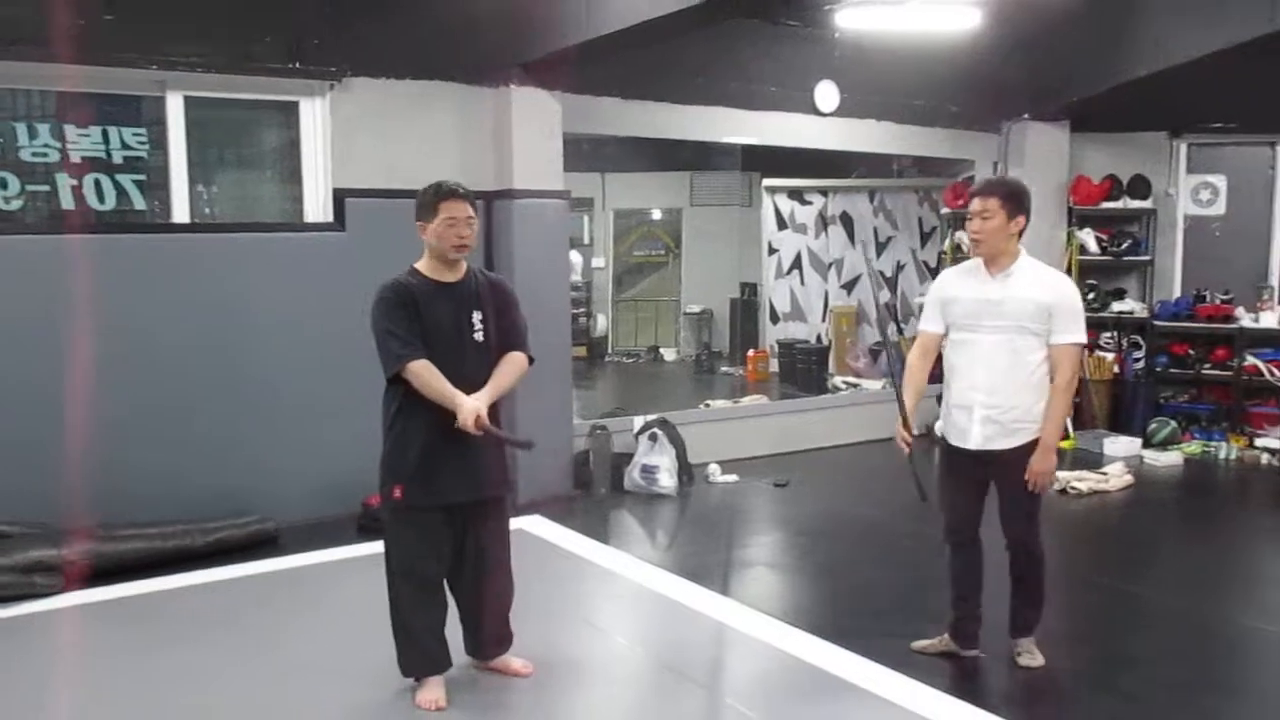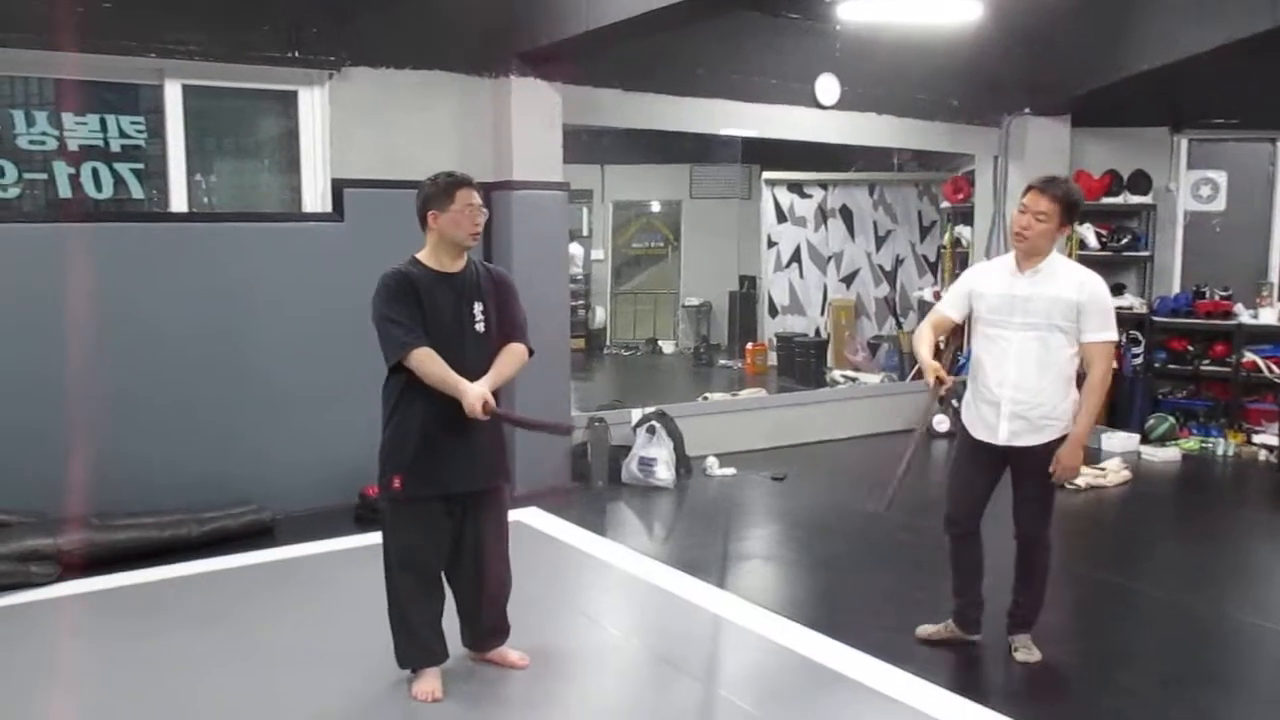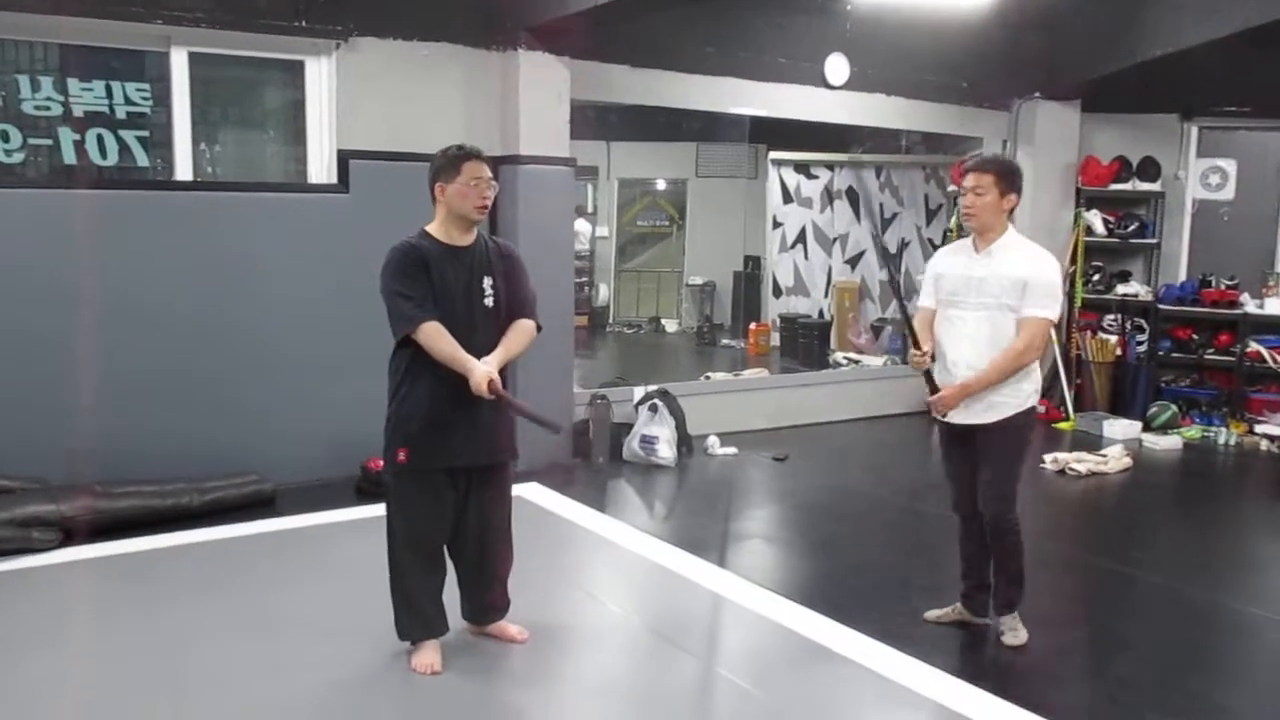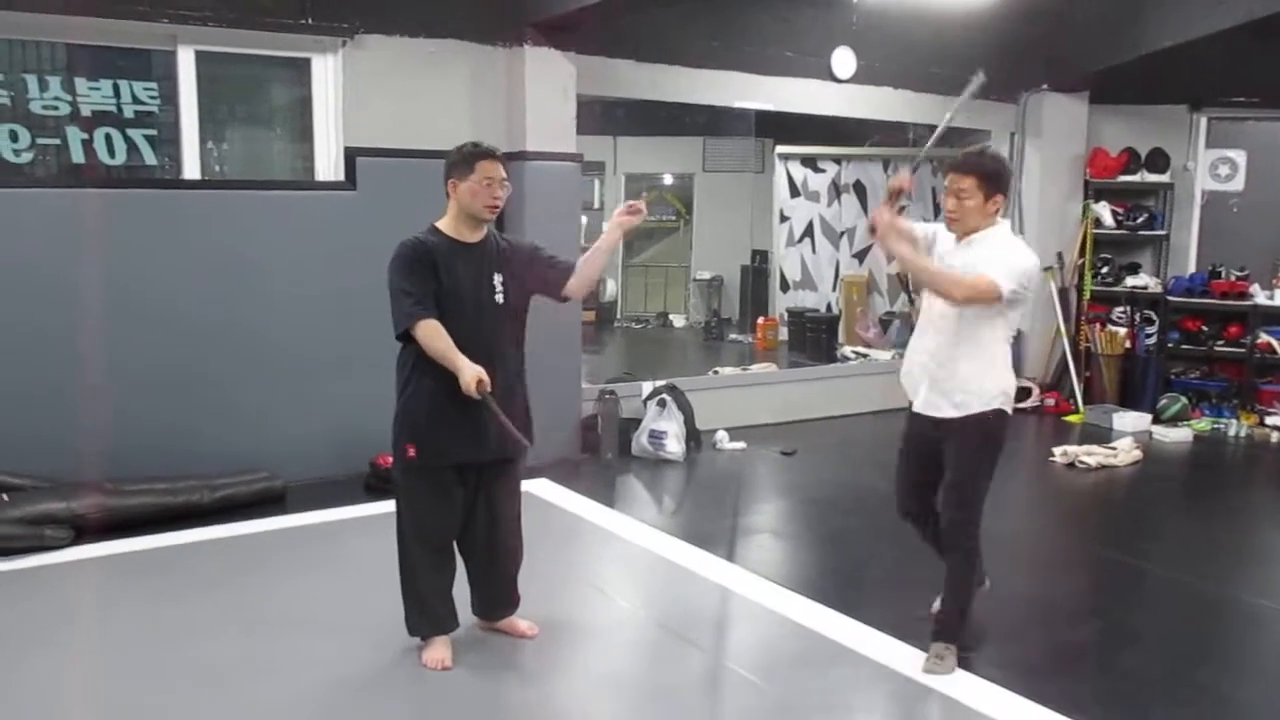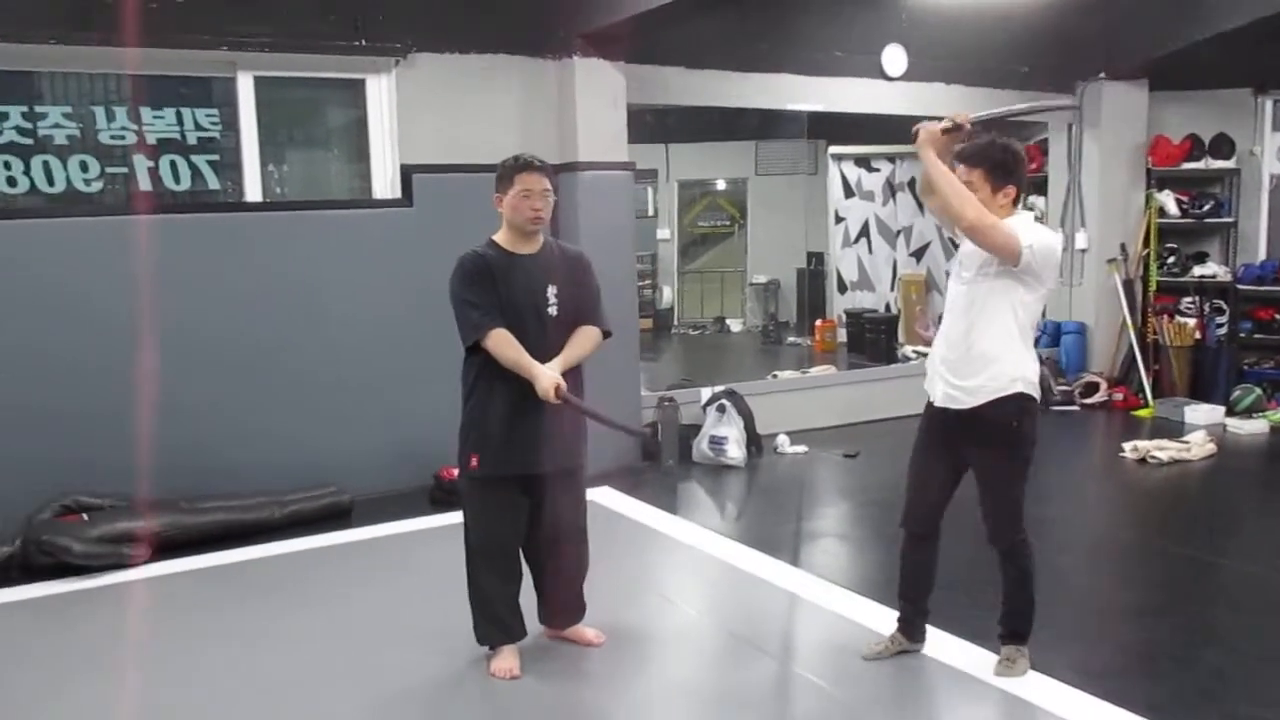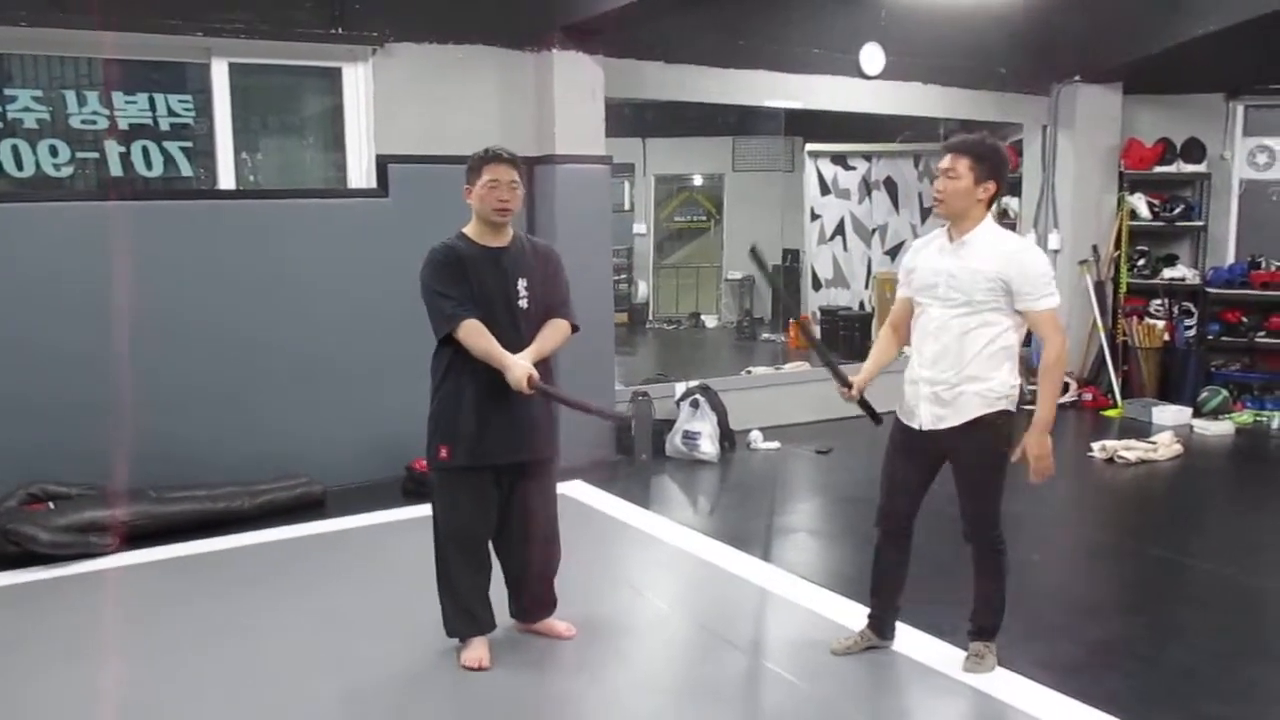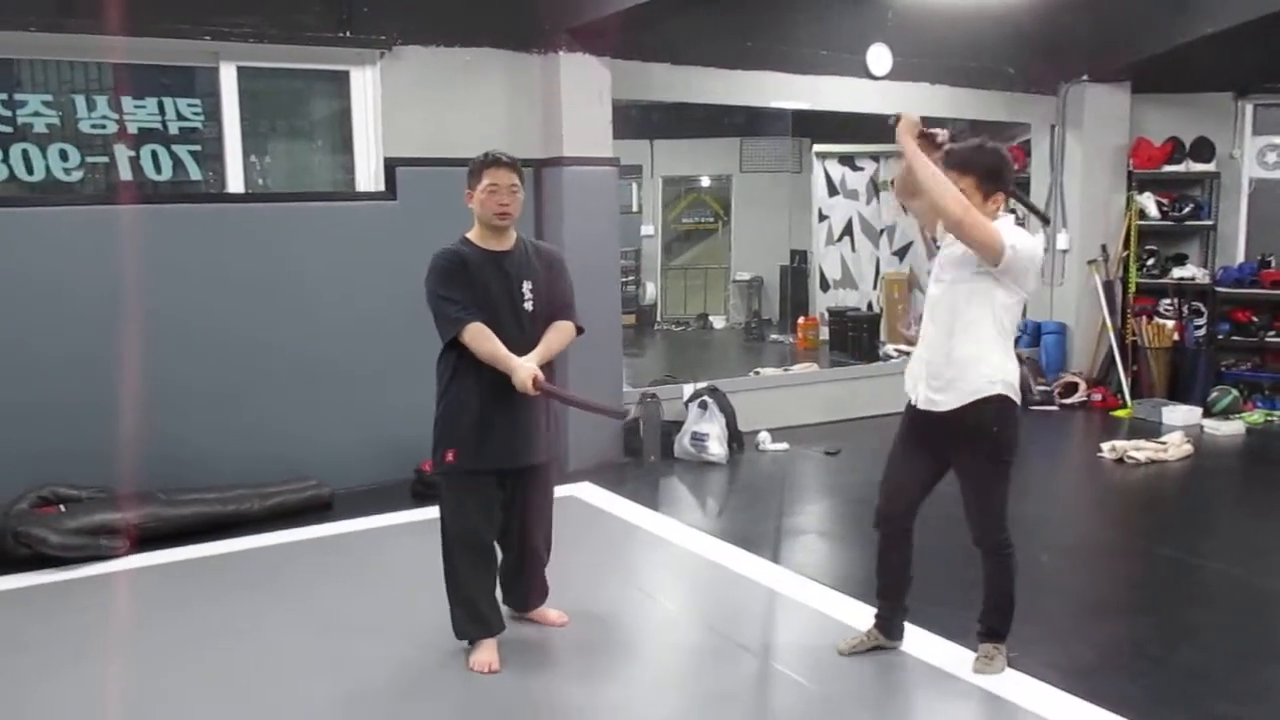
dt=0.7s
person 1, frame 1
left shoulder: (495, 291)
right shoulder: (396, 296)
left elbow: (517, 355)
right elbow: (411, 364)
left wrist: (484, 398)
right wrist: (459, 403)
left hip: (481, 449)
right hip: (416, 454)
left knee: (488, 561)
right knee: (417, 569)
left ankle: (490, 648)
right ankle: (428, 671)
person 1, frame 2
left shoulder: (495, 282)
right shoulder: (398, 285)
left elbow: (517, 345)
right elbow: (414, 352)
left wrist: (485, 383)
right wrist: (462, 388)
left hip: (481, 440)
right hip: (416, 445)
left knee: (486, 552)
right knee: (415, 559)
left ankle: (487, 639)
right ankle: (425, 661)
person 1, frame 3
left shoulder: (504, 258)
right shoulder: (408, 258)
left elbow: (525, 322)
right elbow: (423, 327)
left wrist: (495, 361)
right wrist: (470, 366)
left hip: (487, 417)
right hip: (422, 419)
left knee: (488, 526)
right knee: (419, 532)
left ankle: (487, 613)
right ankle: (424, 633)
person 1, frame 4
left shoulder: (515, 254)
right shoulder: (416, 253)
left elbow: (573, 285)
right elbow: (420, 322)
left wrist: (612, 234)
right wrist: (461, 365)
left hip: (500, 416)
right hip: (431, 419)
left knee: (498, 523)
right knee: (428, 528)
left ankle: (496, 609)
right ankle: (434, 629)
person 1, frame 5
left shoulder: (573, 263)
right shoulder: (474, 267)
left elbow: (592, 327)
right elbow: (491, 333)
left wrist: (557, 367)
right wrist: (535, 372)
left hip: (560, 419)
right hip: (494, 424)
left knee: (564, 530)
right knee: (494, 538)
left ankle: (562, 617)
right ankle: (503, 638)
person 1, frame 6
left shoulder: (543, 257)
right shoulder: (445, 259)
left elbow: (561, 321)
right elbow: (464, 324)
left wrist: (527, 358)
right wrist: (506, 363)
left hip: (529, 413)
right hip: (464, 416)
left knee: (535, 523)
right knee: (463, 529)
left ankle: (534, 611)
right ankle: (473, 630)
person 1, frame 7
left shoulder: (546, 259)
right shoulder: (450, 264)
left elbow: (565, 323)
right elbow: (469, 328)
left wrist: (533, 360)
right wrist: (513, 365)
left hip: (531, 413)
right hip: (469, 417)
left knee: (531, 522)
right knee: (469, 529)
left ankle: (526, 598)
right ankle: (481, 631)
person 2, frame 1
left shoulder: (1054, 288)
right shoulder: (949, 282)
left elbow: (1065, 373)
right elbow: (922, 352)
left wrist: (1048, 445)
right wrist: (907, 412)
left hip: (1020, 439)
right hip: (959, 437)
left knee: (1022, 541)
right knee: (960, 535)
left ankle: (1024, 635)
right ankle: (962, 634)
person 2, frame 2
left shoulder: (1086, 286)
right shoulder: (980, 276)
left elbow: (1099, 369)
right elbow: (930, 325)
left wrist: (1077, 440)
right wrist: (928, 359)
left hip: (1043, 436)
right hip: (979, 427)
left knee: (1032, 535)
right knee: (959, 522)
left ankle: (1020, 630)
right ankle: (965, 620)
person 2, frame 3
left shoulder: (1036, 264)
right shoulder: (943, 260)
left elbow: (1030, 346)
right elbow: (925, 320)
left wrist: (967, 388)
right wrist: (924, 347)
left hip: (1006, 411)
right hip: (952, 410)
left knee: (996, 513)
right knee: (967, 510)
left ankle: (1008, 609)
right ankle: (974, 601)
person 2, frame 4
left shoulder: (1016, 258)
right shoulder: (939, 238)
left elbow: (961, 291)
right elbow: (886, 230)
left wrist: (899, 249)
right wrist: (890, 204)
left hip: (977, 411)
right hip: (925, 404)
left knee: (959, 524)
right knee: (912, 506)
left ankle: (946, 637)
right ankle: (969, 577)
person 2, frame 5
left shoulder: (1038, 242)
right shoulder: (975, 232)
left elbow: (969, 218)
right elbow: (945, 204)
left wrist: (928, 155)
right wrist: (939, 149)
left hip: (1000, 406)
right hip: (945, 402)
left knee: (1006, 533)
right knee: (918, 521)
left ankle: (1015, 642)
right ankle: (910, 629)
person 2, frame 6
left shoulder: (1018, 255)
right shoulder: (919, 251)
left elbow: (1053, 344)
right elbow: (897, 326)
left wrist: (1040, 428)
right wrist: (866, 374)
left hip: (981, 418)
right hip: (916, 413)
left knee: (983, 534)
right knee: (891, 521)
left ankle: (984, 638)
right ankle: (880, 625)
person 2, frame 7
left shoulder: (1020, 250)
right shoulder: (953, 234)
left elbow: (958, 213)
right elbow: (908, 193)
left wrist: (913, 147)
right wrist: (921, 151)
left hip: (982, 408)
right hip: (926, 403)
left knee: (988, 532)
right knee: (891, 514)
left ankle: (993, 640)
right ankle: (889, 624)
